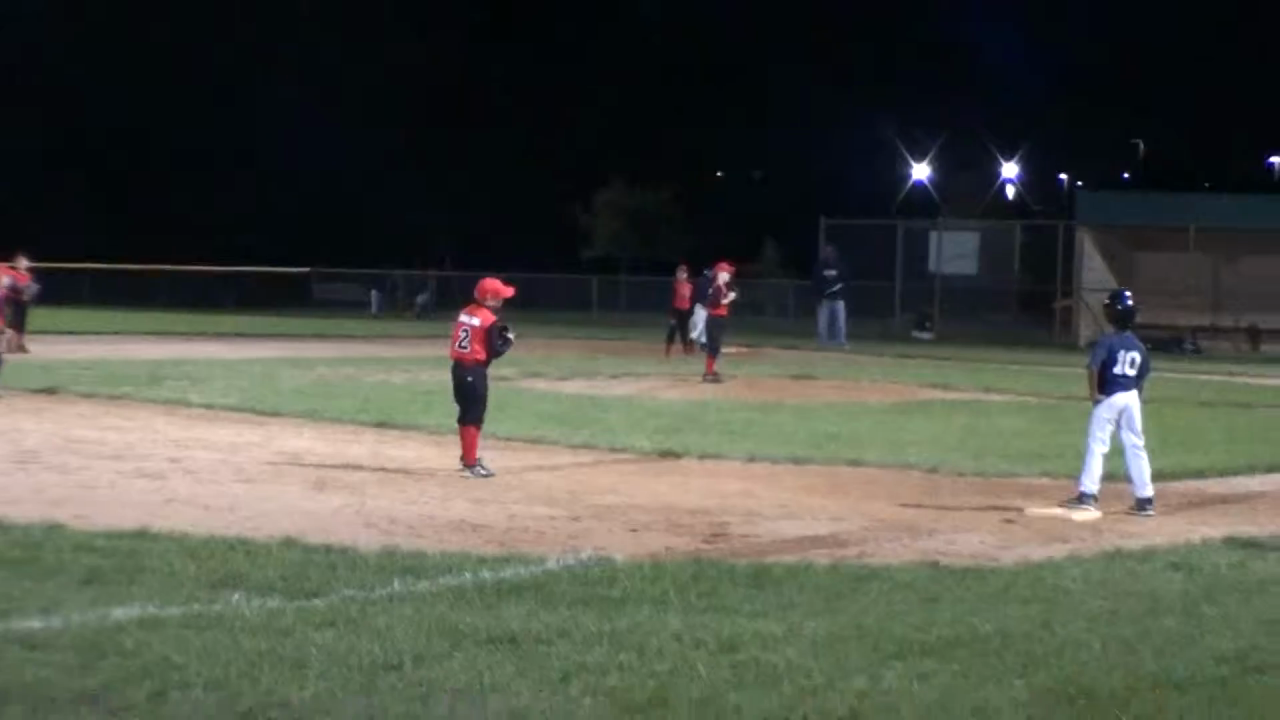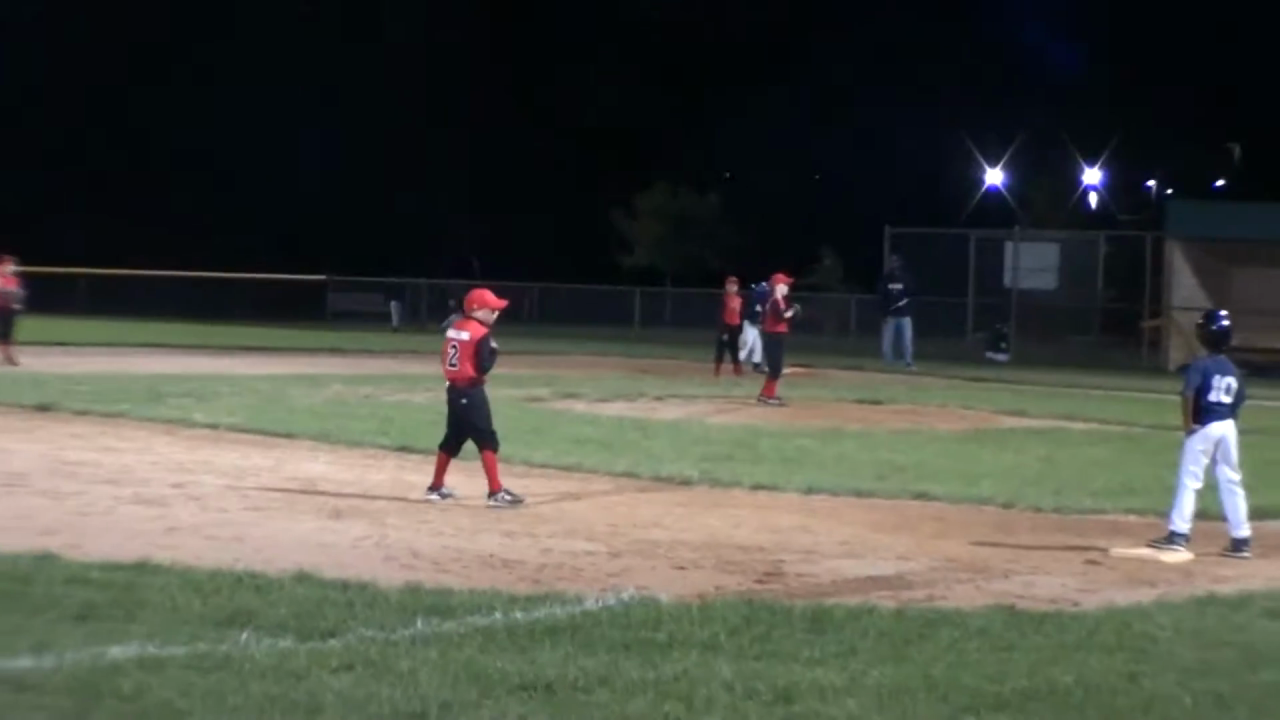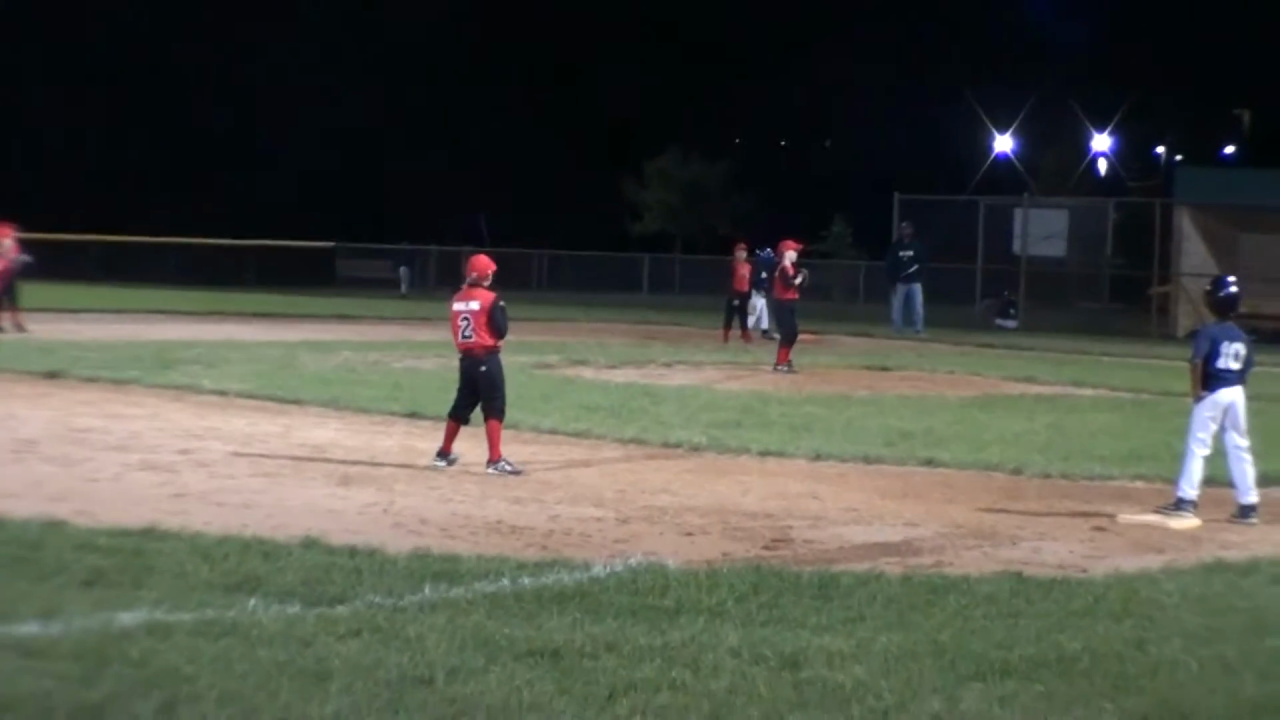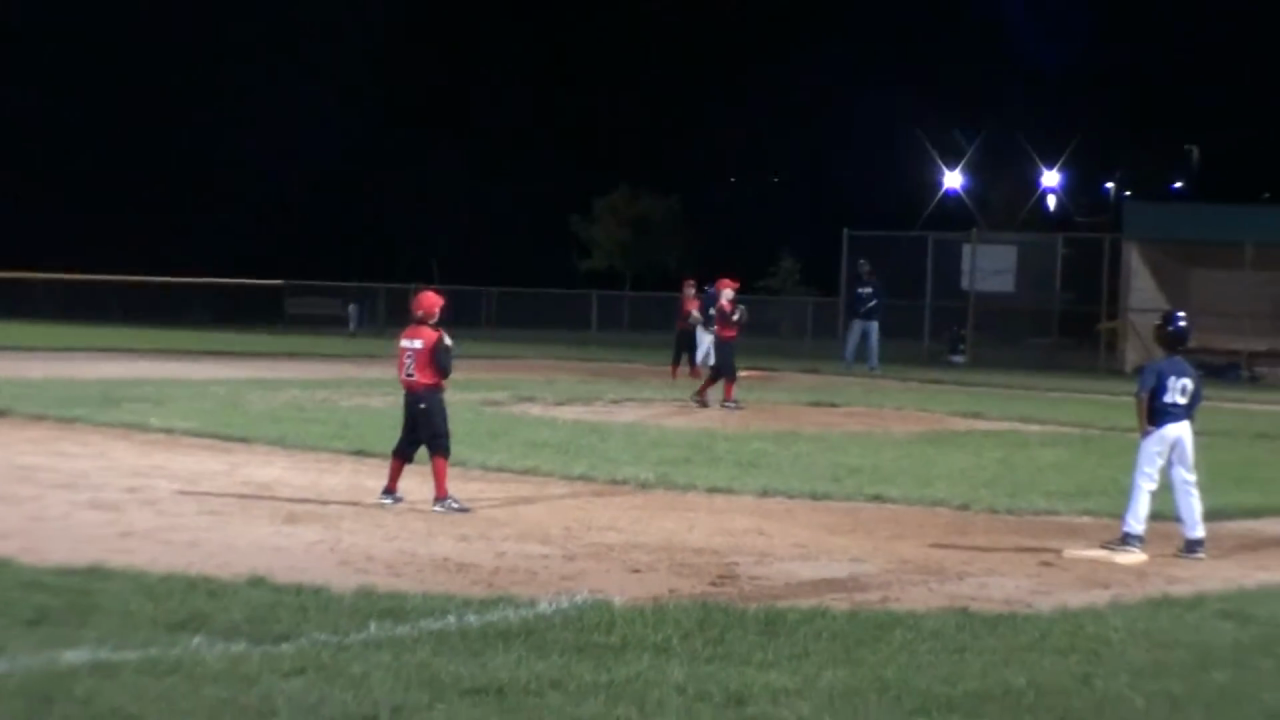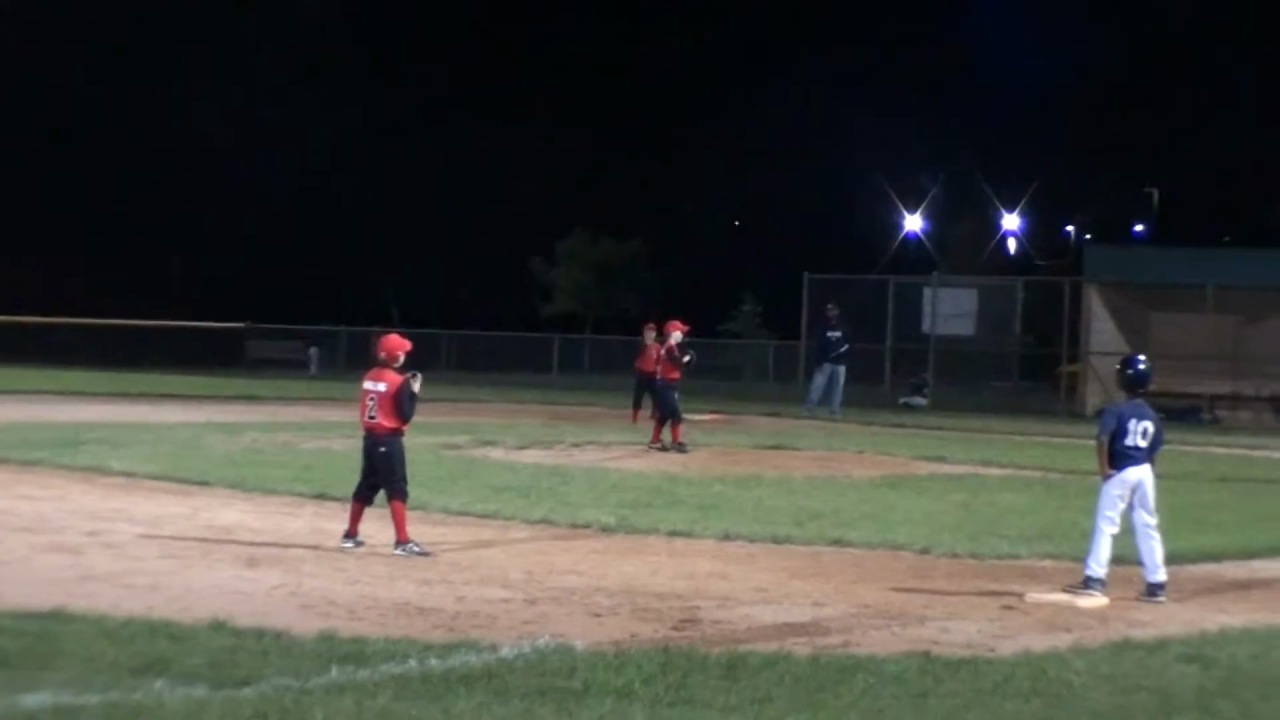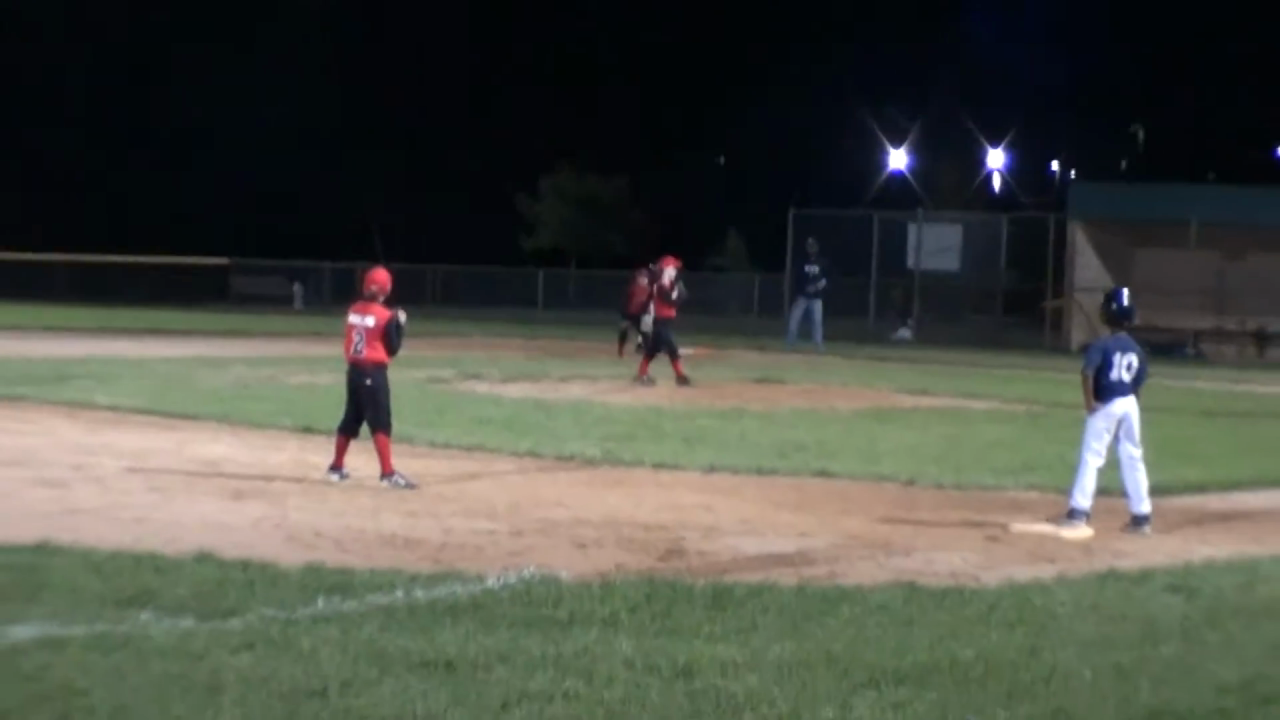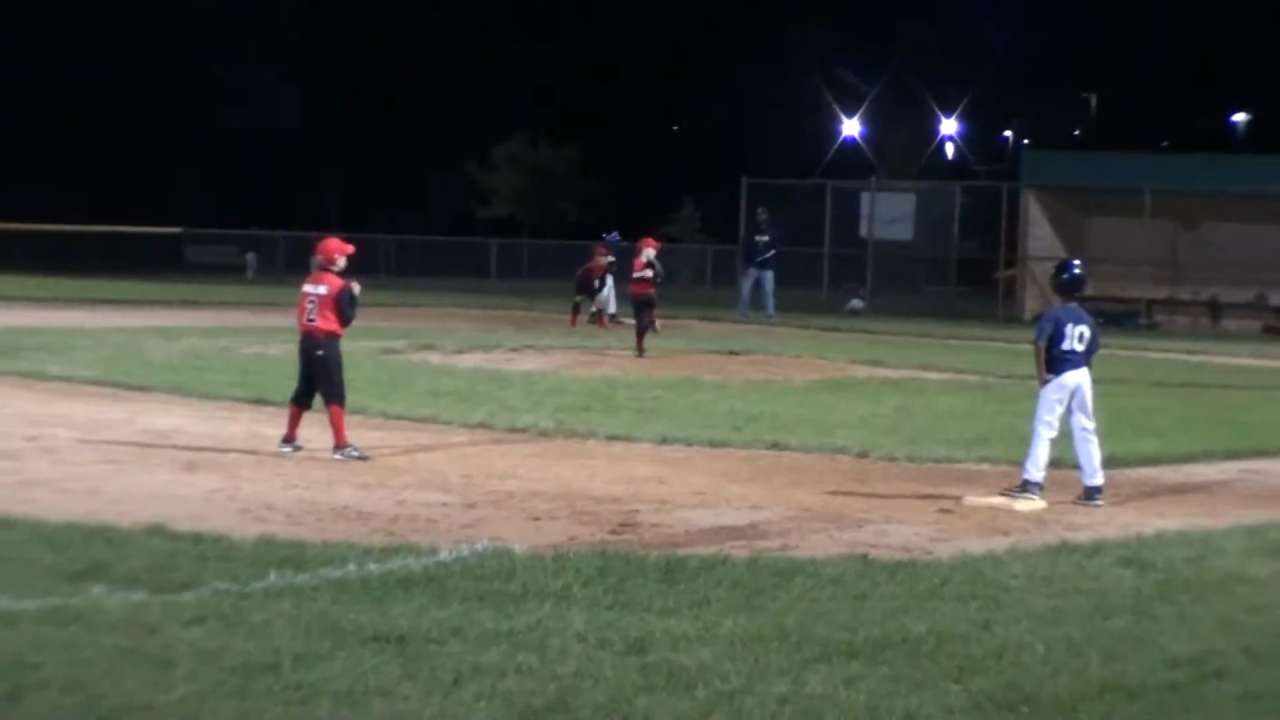
dt=0.4s
person 1, frame 1
left shoulder: (1107, 341)
right shoulder: (1139, 346)
left elbow: (1093, 368)
right elbow: (1142, 378)
left wrist: (1094, 393)
right wrist: (1134, 399)
left hip: (1109, 398)
right hip: (1131, 398)
left knee: (1097, 446)
right knee: (1136, 447)
left ankle: (1088, 495)
right ankle: (1145, 499)
person 1, frame 2
left shoulder: (1200, 365)
right shoulder: (1233, 370)
left elbow: (1188, 394)
right elbow: (1237, 405)
left wrist: (1187, 424)
right wrist: (1226, 425)
left hip: (1204, 428)
right hip: (1227, 427)
left knee: (1189, 480)
right knee: (1231, 482)
left ankle: (1178, 534)
right ankle: (1241, 539)
person 1, frame 3
left shoulder: (1209, 331)
right shoulder: (1242, 337)
left elbow: (1196, 361)
right elbow: (1245, 371)
left wrist: (1197, 390)
right wrist: (1233, 390)
left hip: (1212, 395)
right hip: (1236, 394)
left knee: (1197, 447)
right knee: (1239, 449)
left ankle: (1186, 501)
right ankle: (1248, 505)
person 1, frame 4
left shoulder: (1156, 367)
right shoulder: (1190, 372)
left elbow: (1142, 396)
right elbow: (1193, 406)
left wrist: (1143, 426)
right wrist: (1181, 426)
left hip: (1159, 430)
right hip: (1183, 429)
left knee: (1144, 482)
right knee: (1187, 484)
left ankle: (1133, 536)
right ankle: (1195, 540)
person 1, frame 5
left shoulder: (1116, 409)
right shoulder: (1151, 415)
left elbow: (1103, 439)
right elbow: (1154, 450)
left wrist: (1104, 469)
right wrist: (1143, 469)
left hip: (1120, 473)
right hip: (1144, 472)
left knee: (1106, 525)
right knee: (1148, 527)
left ankle: (1094, 579)
right ankle: (1156, 584)
person 1, frame 6
left shoulder: (1102, 344)
right shoulder: (1136, 349)
left elbow: (1088, 373)
right elbow: (1138, 383)
left wrist: (1090, 403)
right wrist: (1127, 402)
left hip: (1107, 406)
right hip: (1129, 405)
left knee: (1091, 457)
right knee: (1133, 460)
left ankle: (1079, 511)
right ankle: (1141, 515)
person 1, frame 7
left shoulder: (1053, 314)
right shoulder: (1087, 319)
left elbow: (1040, 344)
right elbow: (1091, 353)
left wrist: (1042, 374)
right wrist: (1079, 371)
left hip: (1058, 378)
right hip: (1082, 376)
left knee: (1044, 429)
right knee: (1086, 432)
left ankle: (1032, 483)
right ankle: (1094, 488)
person 2, frame 1
left shoulder: (464, 313)
right shoulder: (490, 320)
right elbow: (494, 353)
right wrist: (508, 341)
left hip: (458, 367)
right hip: (474, 370)
left knee: (469, 412)
right knee: (472, 415)
left ankle: (468, 455)
right ankle: (470, 464)
person 2, frame 2
left shoulder: (455, 327)
right shoulder: (481, 333)
right elbow: (483, 368)
right wrist: (493, 350)
left hip: (454, 389)
right hip: (470, 391)
left knee: (452, 438)
right knee: (487, 439)
left ankle: (436, 487)
right ankle: (496, 492)
person 2, frame 3
left shoulder: (457, 299)
right shoulder: (491, 299)
left elbow: (459, 329)
right elbow: (501, 332)
right wrist: (501, 309)
left hip: (466, 359)
right hip: (486, 359)
left knee: (461, 405)
right knee: (494, 408)
left ankle: (444, 453)
right ankle: (495, 460)
person 2, frame 4
left shoulder: (406, 335)
right shoulder: (435, 337)
right elbow: (444, 372)
right wrist: (447, 347)
left hip: (410, 396)
right hip: (429, 397)
left knee: (406, 443)
right knee: (439, 445)
left ankle: (389, 491)
right ankle: (441, 498)
person 2, frame 5
left shoulder: (370, 376)
right shoulder: (397, 381)
right elbow: (404, 417)
right wrist: (413, 392)
left hip: (370, 438)
right hip: (389, 440)
left knee: (366, 486)
right knee: (397, 488)
left ankle: (351, 534)
right ankle: (402, 541)
person 2, frame 6
left shoulder: (354, 310)
right shoulder: (386, 316)
right elbow: (392, 349)
right wrist: (400, 325)
left hip: (354, 371)
right hip: (373, 373)
left knee: (351, 418)
right knee: (380, 422)
left ankle: (336, 467)
right ankle: (388, 474)
person 2, frame 7
left shoulder: (309, 281)
right shoulder: (339, 285)
right elbow: (346, 320)
right wrist: (354, 296)
left hip: (307, 341)
right hip: (326, 343)
left knee: (304, 390)
right knee: (334, 394)
left ankle: (288, 439)
right ankle: (341, 446)
